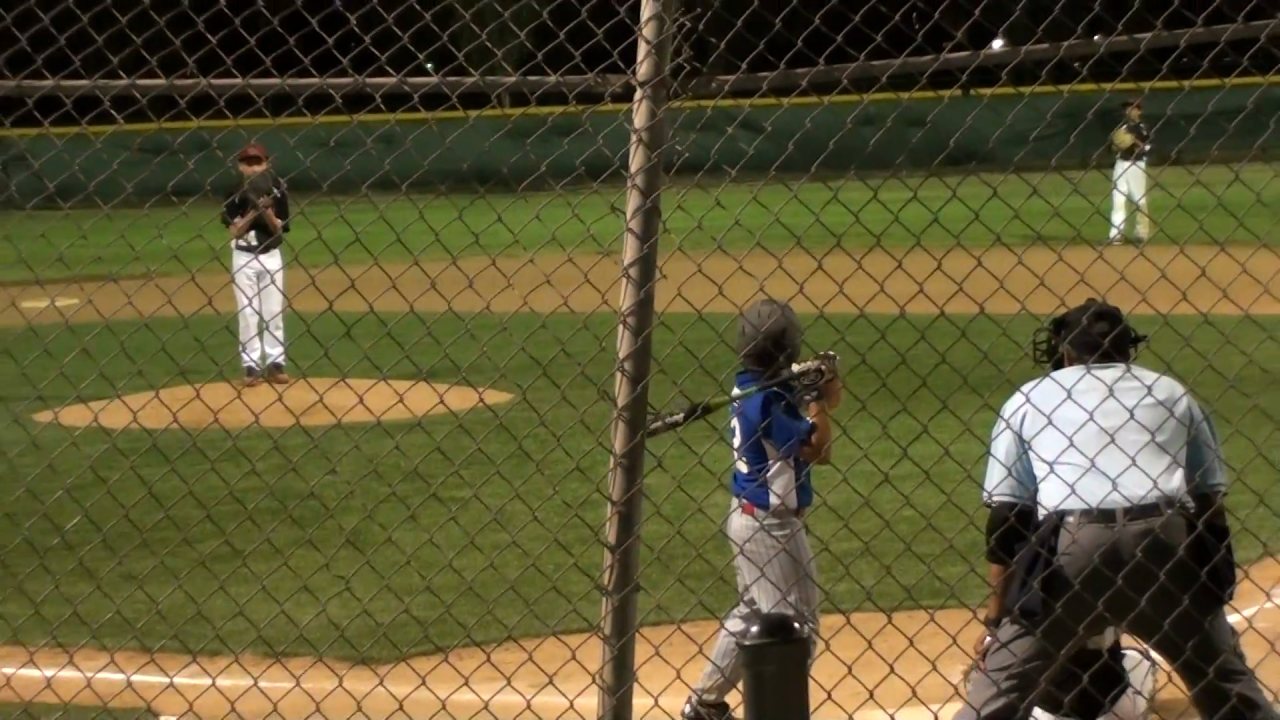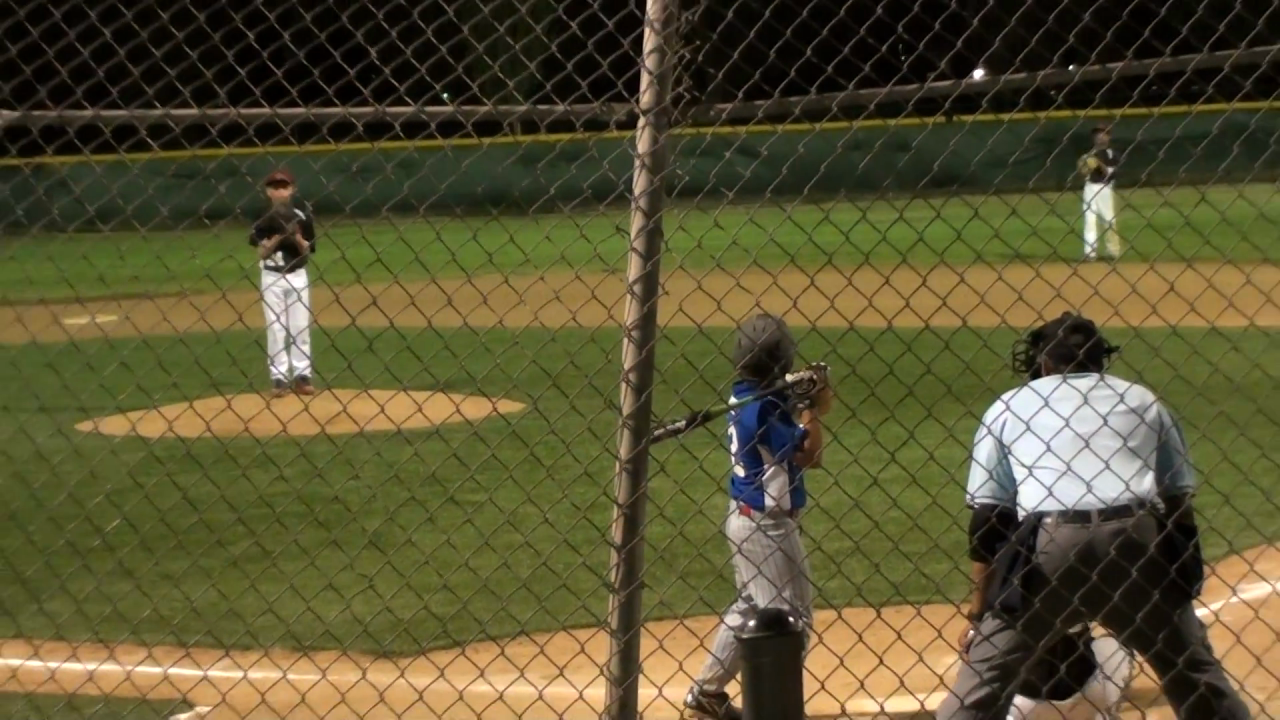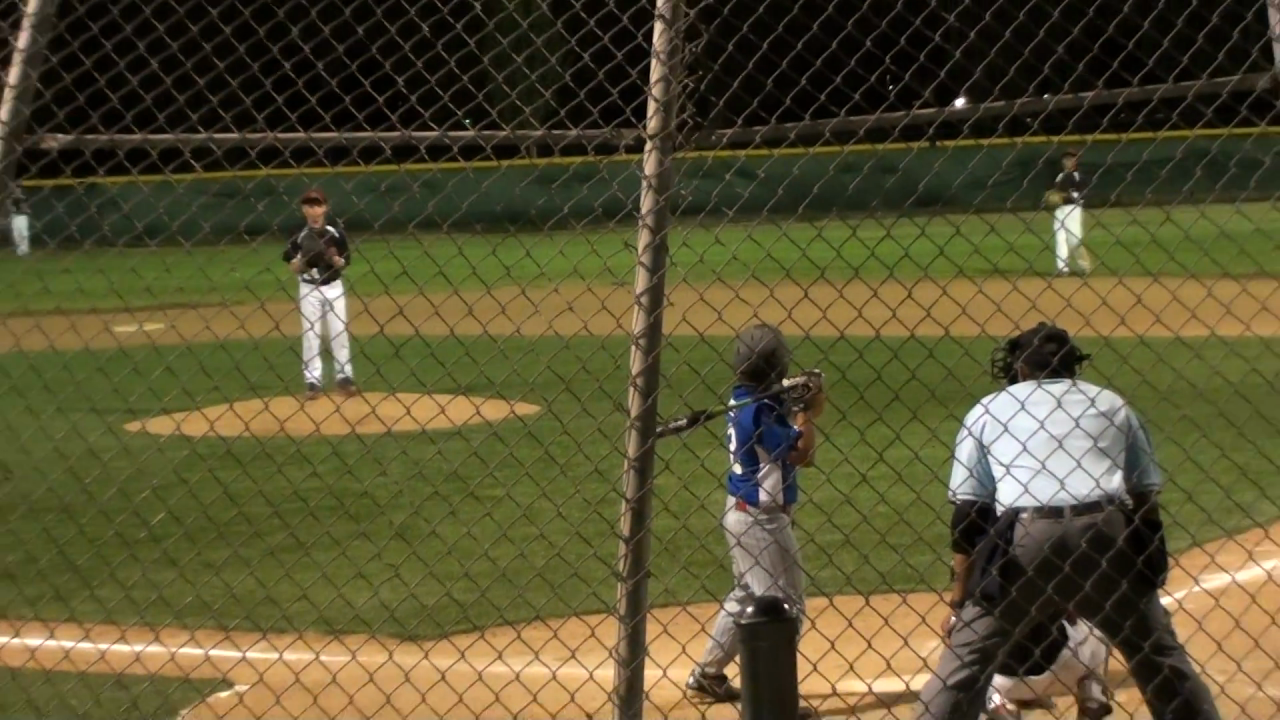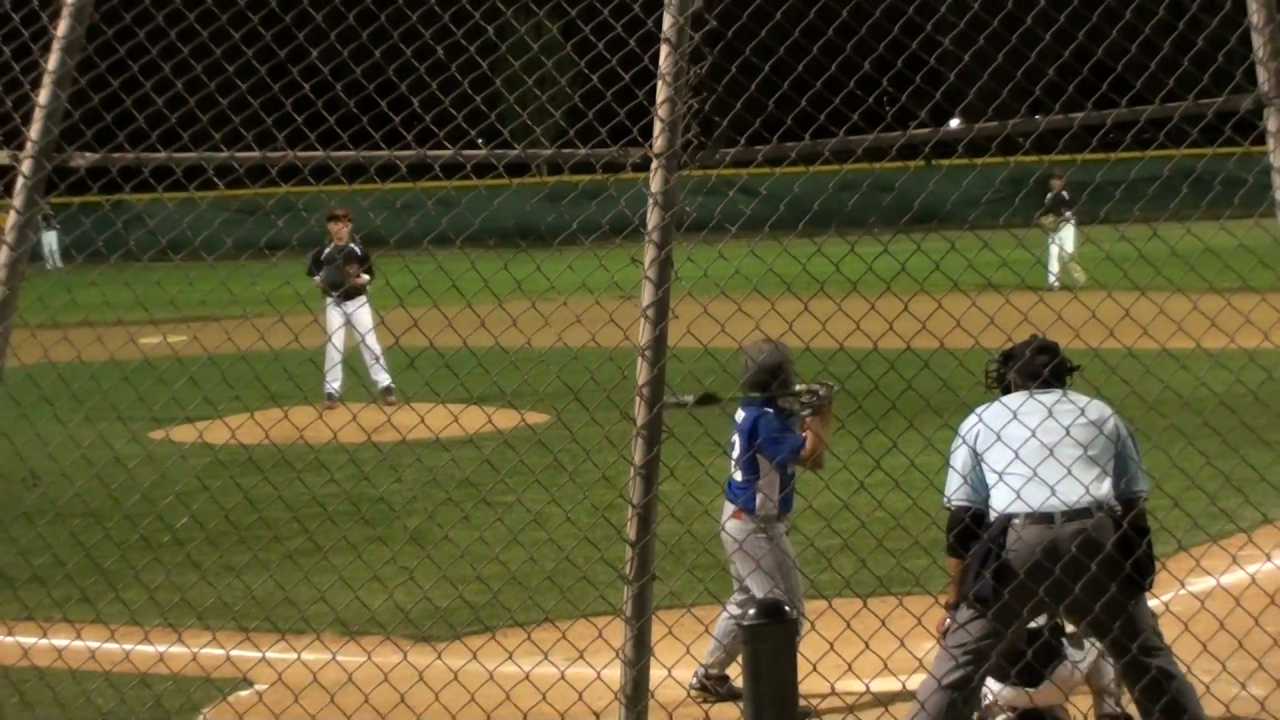
dt=0.2s
person 1, frame 1
left shoulder: (1027, 399)
right shoulder: (1172, 392)
left elbow: (1006, 518)
right elbow: (1209, 503)
left wrist: (996, 621)
right wrist: (1214, 594)
left hip: (1072, 545)
right hip: (1166, 542)
right knee: (1227, 681)
person 1, frame 2
left shoulder: (1007, 407)
right shoulder: (1143, 399)
left elbow: (988, 519)
right elbow: (1179, 505)
left wrist: (979, 613)
right wrist: (1182, 588)
left hip: (1050, 545)
right hip: (1138, 540)
left knee: (984, 679)
right knee: (1195, 672)
person 1, frame 3
left shoulder: (986, 411)
right shoulder: (1112, 403)
left elbow: (969, 516)
right elbow: (1145, 501)
left wrist: (959, 601)
right wrist: (1150, 579)
left hip: (1026, 538)
right hip: (1108, 535)
left knee: (964, 659)
right knee: (1162, 656)
person 1, frame 4
left shoulder: (980, 421)
right shoulder: (1102, 412)
left elbow: (963, 521)
right elbow: (1134, 508)
left wrist: (954, 605)
right wrist: (1137, 582)
left hip: (1018, 544)
right hip: (1097, 539)
left knee: (959, 662)
right knee: (1148, 657)
person 2, frame 1
left shoulder: (749, 387)
right shoulder: (769, 399)
left elbow: (798, 428)
right elbow: (817, 450)
left wrist: (813, 393)
right wrist: (820, 400)
left hip: (749, 516)
right hip: (771, 523)
left knee: (750, 613)
right knee: (796, 624)
person 2, frame 2
left shoulder: (745, 396)
right shoulder: (764, 407)
left elbow: (799, 432)
right elbow: (810, 455)
left wrist: (808, 403)
right wrist: (812, 407)
left hip: (746, 517)
right hip: (767, 523)
left knee: (748, 609)
right knee: (789, 618)
person 2, frame 3
left shoulder: (745, 400)
right shoulder: (760, 410)
left elbow: (799, 432)
right elbow: (803, 455)
left wrist: (803, 406)
right wrist: (805, 410)
left hip: (743, 512)
right hip: (761, 518)
left knee: (745, 597)
right knee: (782, 606)
left ankle: (707, 674)
person 2, frame 4
left shoulder: (752, 409)
right shoulder: (766, 419)
left elbow: (809, 442)
right elbow: (811, 458)
left wrist: (815, 414)
right wrist: (815, 416)
left hip: (740, 517)
right hip: (758, 525)
left knee: (746, 600)
right knee: (785, 610)
left ankle: (709, 676)
person 3, frame 1
left shoulder: (277, 192)
right shoulder: (235, 195)
left elbow: (280, 230)
right elbow: (234, 231)
left wrist: (267, 210)
right wrist: (253, 211)
left hip: (271, 257)
right hip: (244, 257)
left knee: (274, 312)
right knee: (247, 313)
left ankle: (275, 363)
right ankle: (251, 365)
person 3, frame 2
left shoulder: (302, 216)
right shoulder: (263, 219)
left elbow: (308, 250)
right elbow: (261, 252)
left wrist: (296, 236)
right wrist: (278, 236)
left hip: (298, 276)
right hip: (272, 277)
left knee: (301, 327)
right knee: (276, 328)
left ankle: (302, 375)
right ankle: (279, 377)
person 3, frame 3
left shoulder: (336, 233)
right shoulder: (298, 236)
left elbow: (344, 264)
right elbow: (293, 268)
left wrist: (333, 258)
right wrist: (306, 258)
left hip: (333, 288)
right hip: (309, 289)
left knee: (340, 333)
right knee: (311, 336)
left ankle: (344, 377)
right ankle: (313, 381)
person 3, frame 4
left shoulder: (359, 250)
right shoulder: (323, 252)
left elbow: (369, 278)
right elbow: (315, 279)
left wrist: (355, 280)
right wrist: (324, 283)
left hip: (358, 302)
right hip: (335, 304)
left knee: (370, 344)
right knee: (334, 347)
left ankle: (386, 386)
right ankle: (332, 392)
